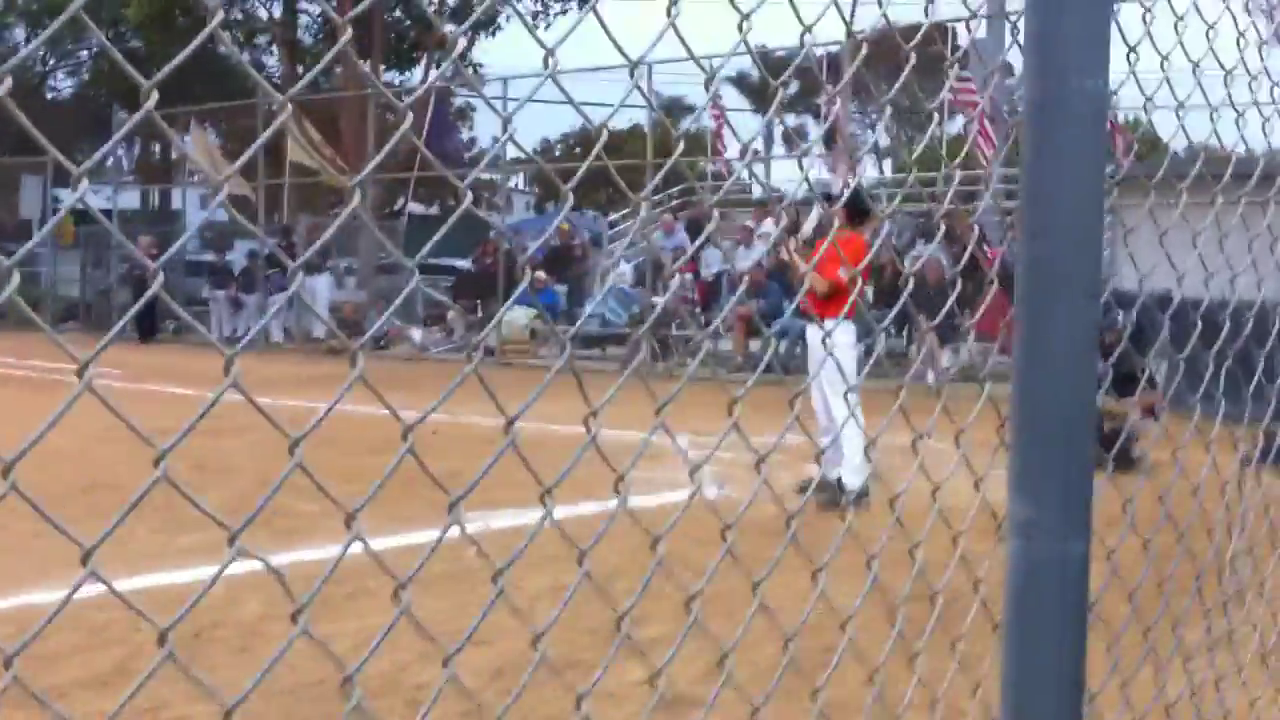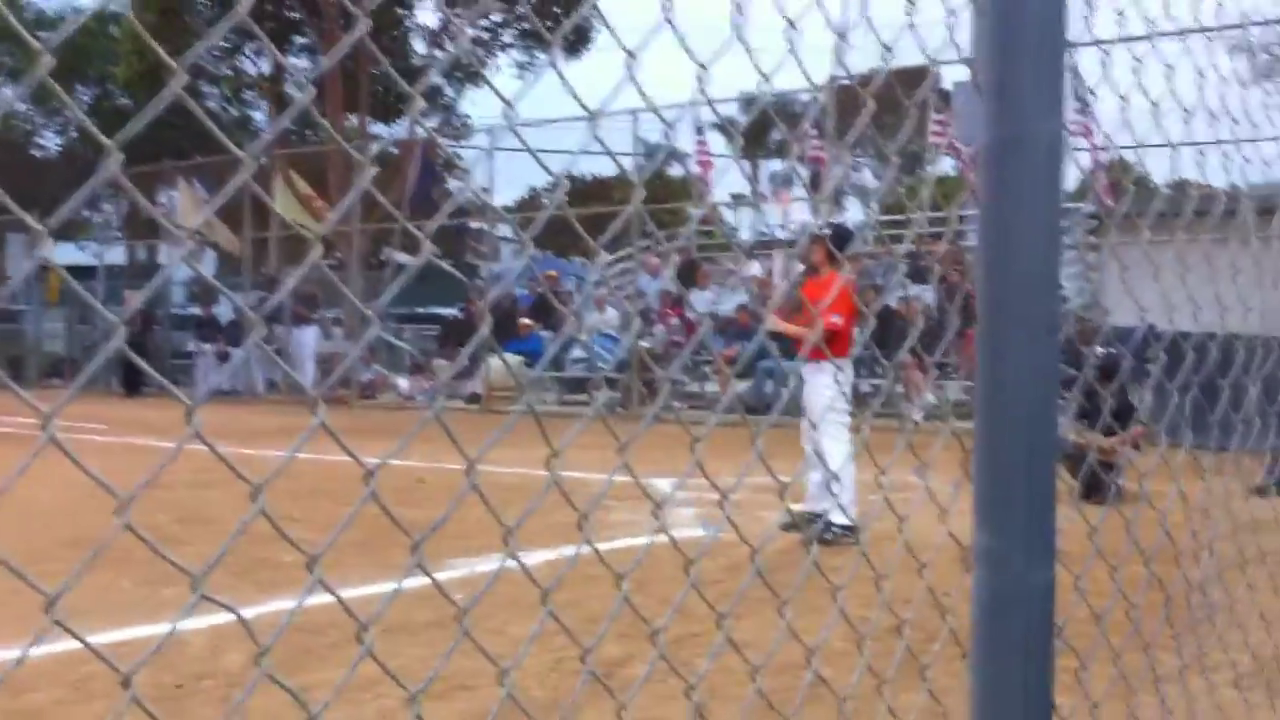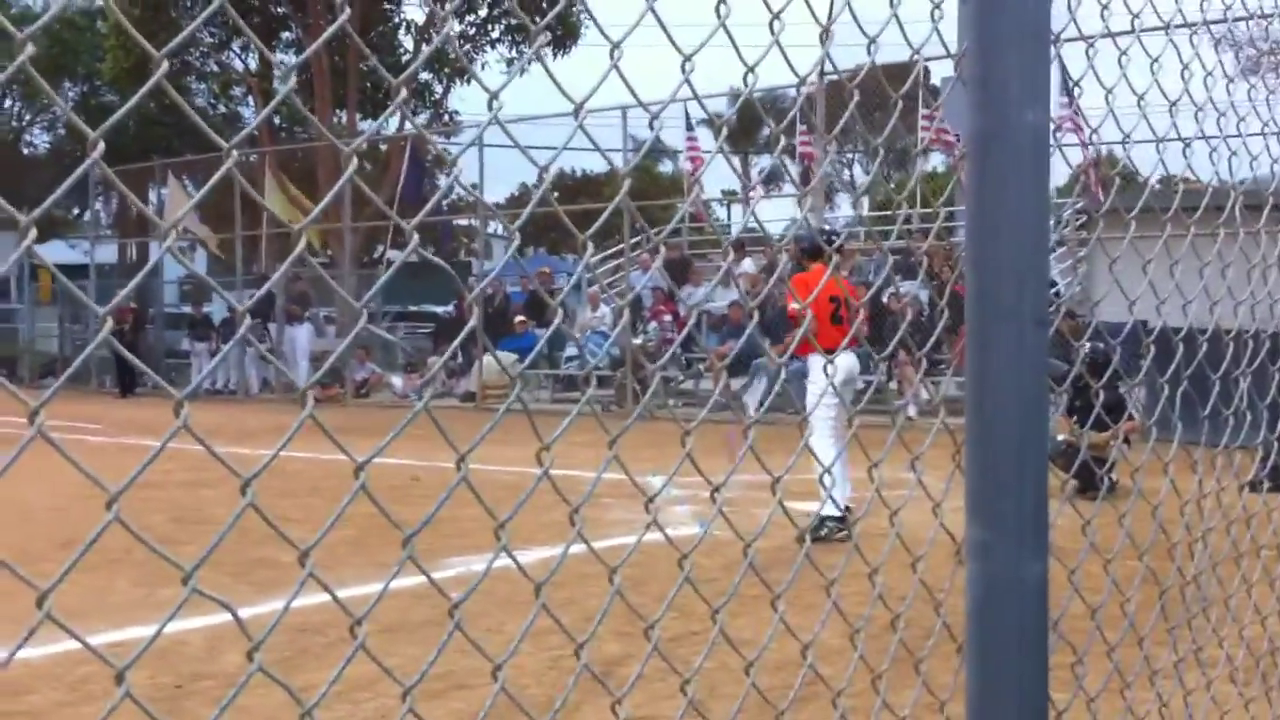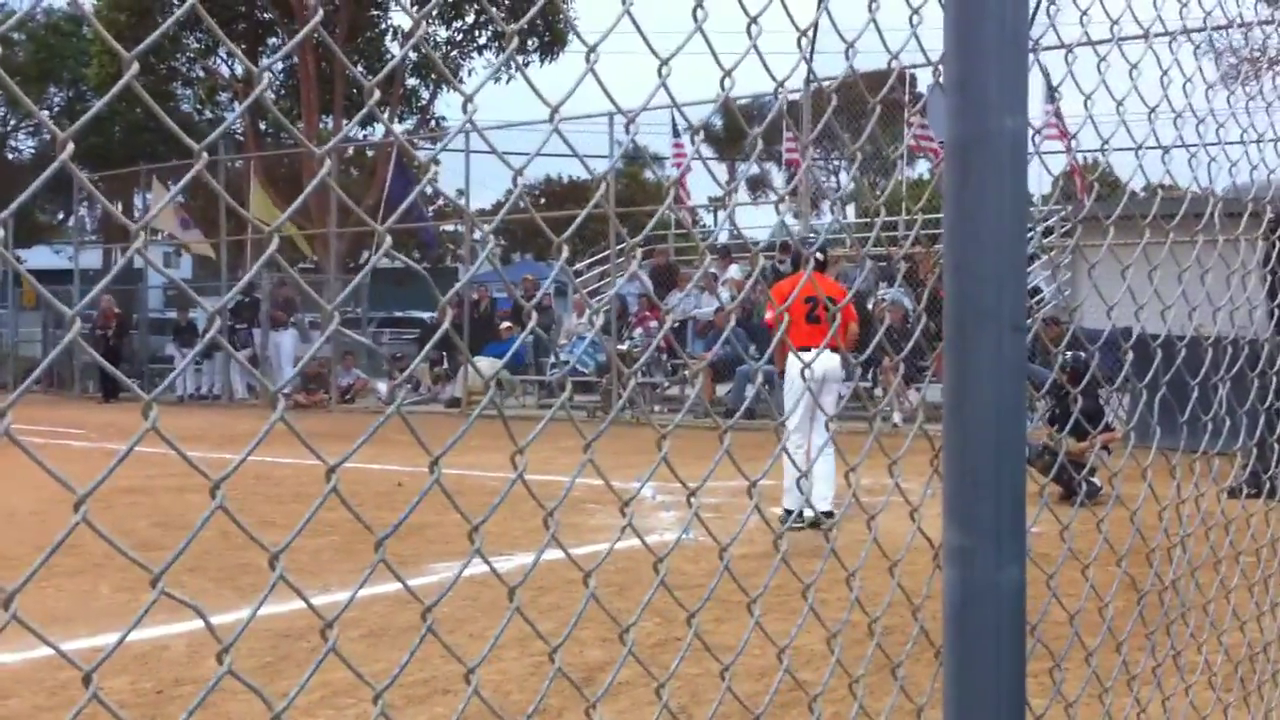
dt=0.5s
person 1, frame 1
left shoulder: (855, 246)
right shoulder: (830, 242)
left elbow: (823, 288)
right elbow: (810, 282)
left wrist: (796, 261)
right wrist: (794, 257)
left hip: (836, 329)
right hip: (818, 327)
left knee: (843, 405)
right knee: (824, 406)
left ankle: (855, 484)
right ankle: (833, 473)
person 1, frame 2
left shoulder: (838, 287)
right shoulder: (813, 283)
left elbow: (825, 335)
left wrist: (785, 328)
right wrist: (785, 318)
left hip: (830, 370)
right hip: (814, 368)
left knee: (835, 444)
right knee: (814, 442)
left ankle: (843, 522)
right ankle: (816, 509)
person 1, frame 3
left shoulder: (802, 280)
right shoulder: (844, 282)
left elbow: (807, 325)
right elbow: (859, 327)
left wrist: (788, 348)
left hip: (825, 362)
right hip: (847, 359)
left knee: (821, 438)
right knee: (834, 435)
left ankle: (833, 517)
right ankle: (838, 504)
person 1, frame 4
left shoulder: (783, 287)
right shoulder: (837, 289)
left elbow: (777, 330)
right elbow: (853, 330)
left wrist: (780, 364)
left hip: (799, 362)
right hip: (832, 361)
left knee: (796, 438)
right knee: (823, 438)
left ankle: (793, 510)
right ankle: (823, 508)
